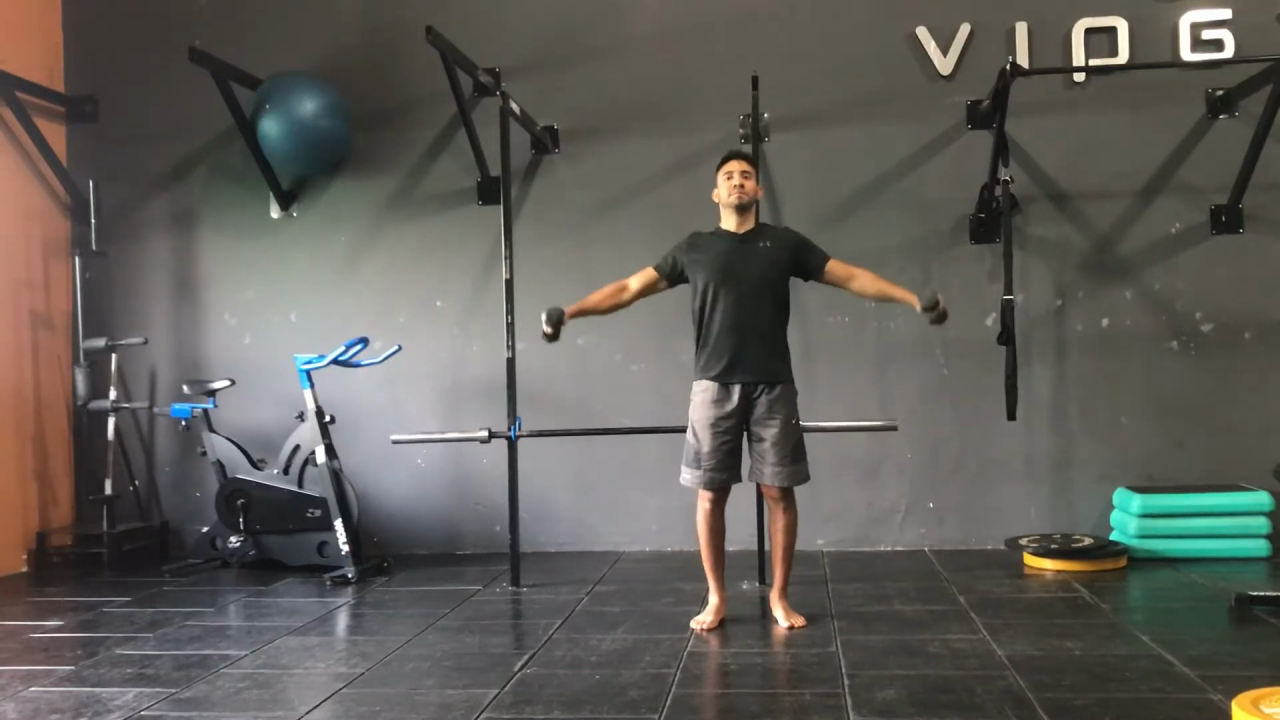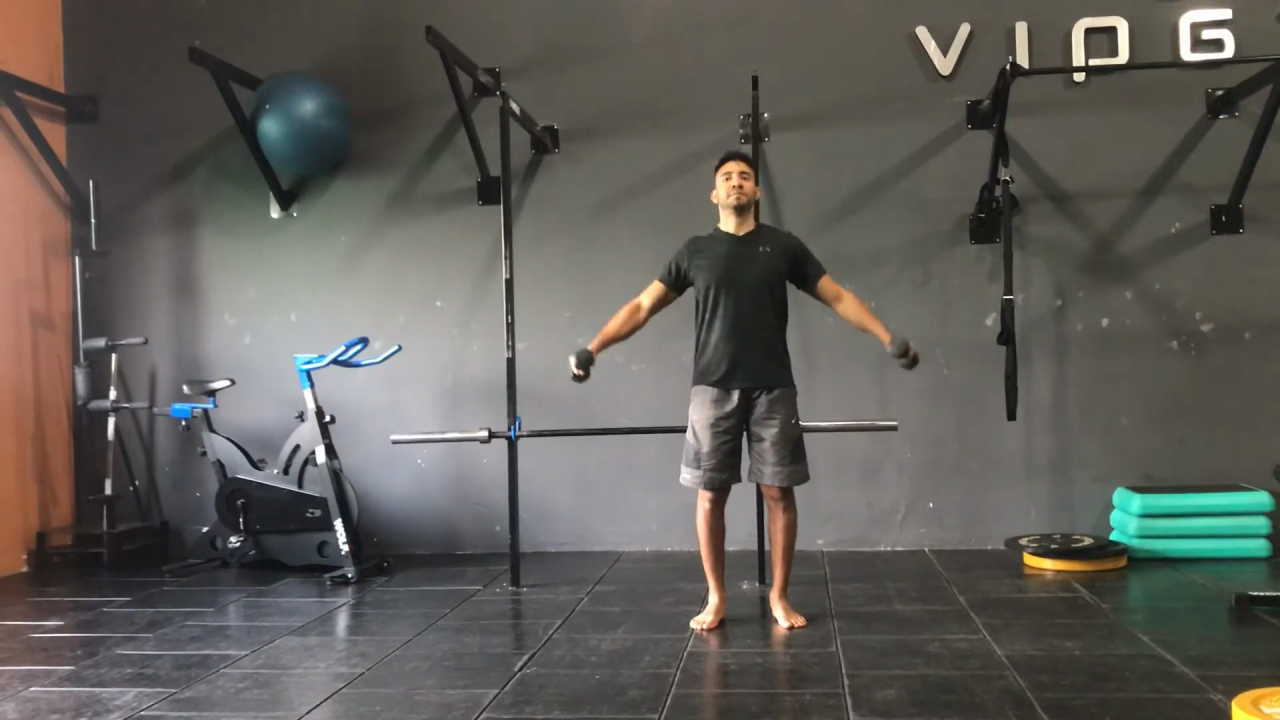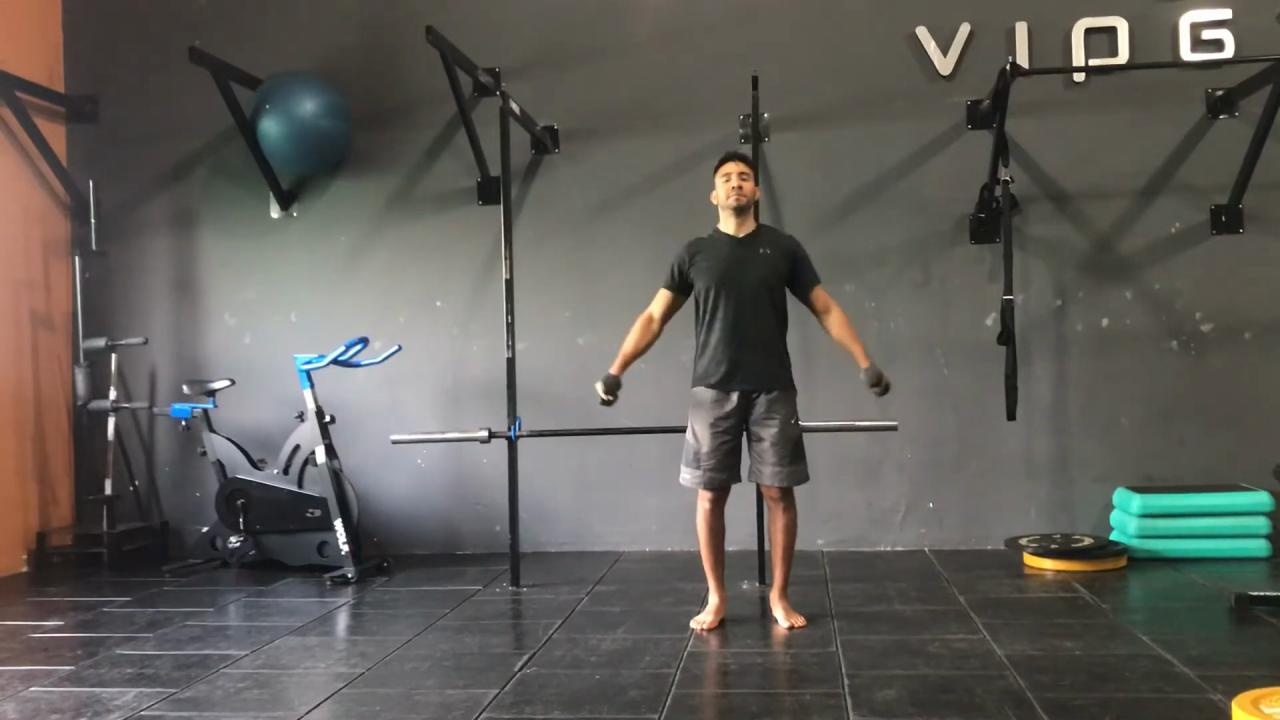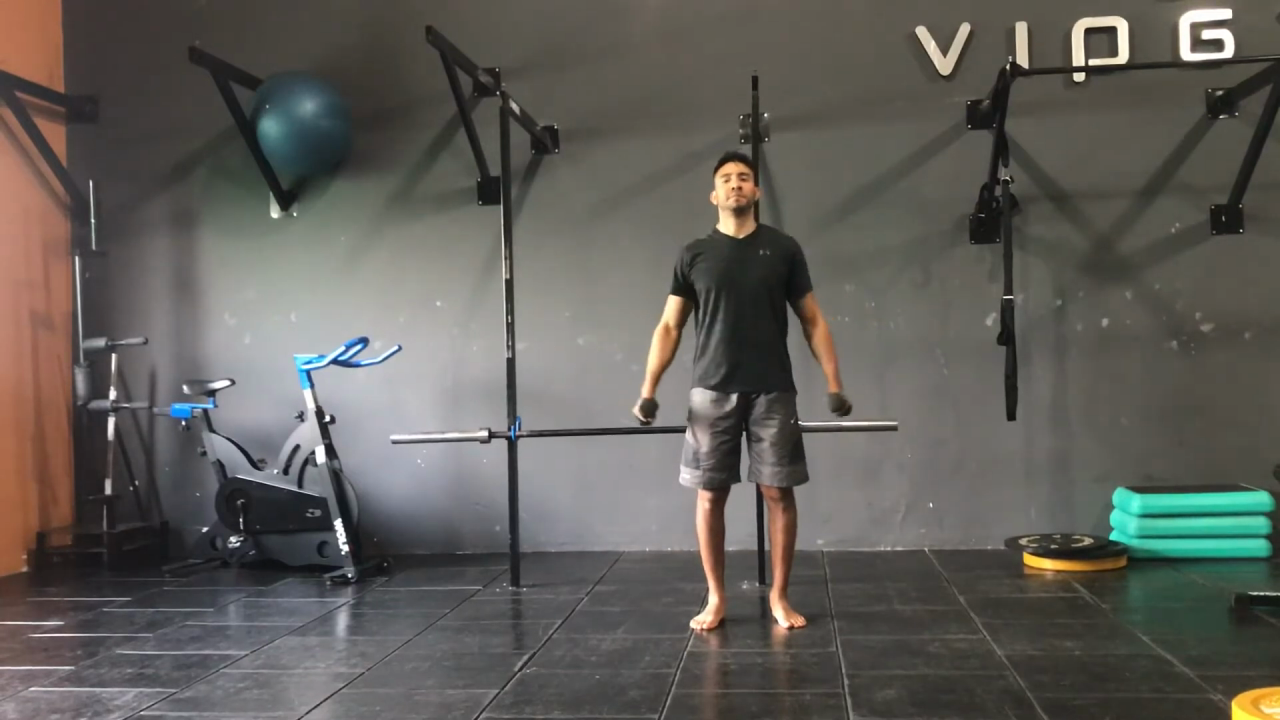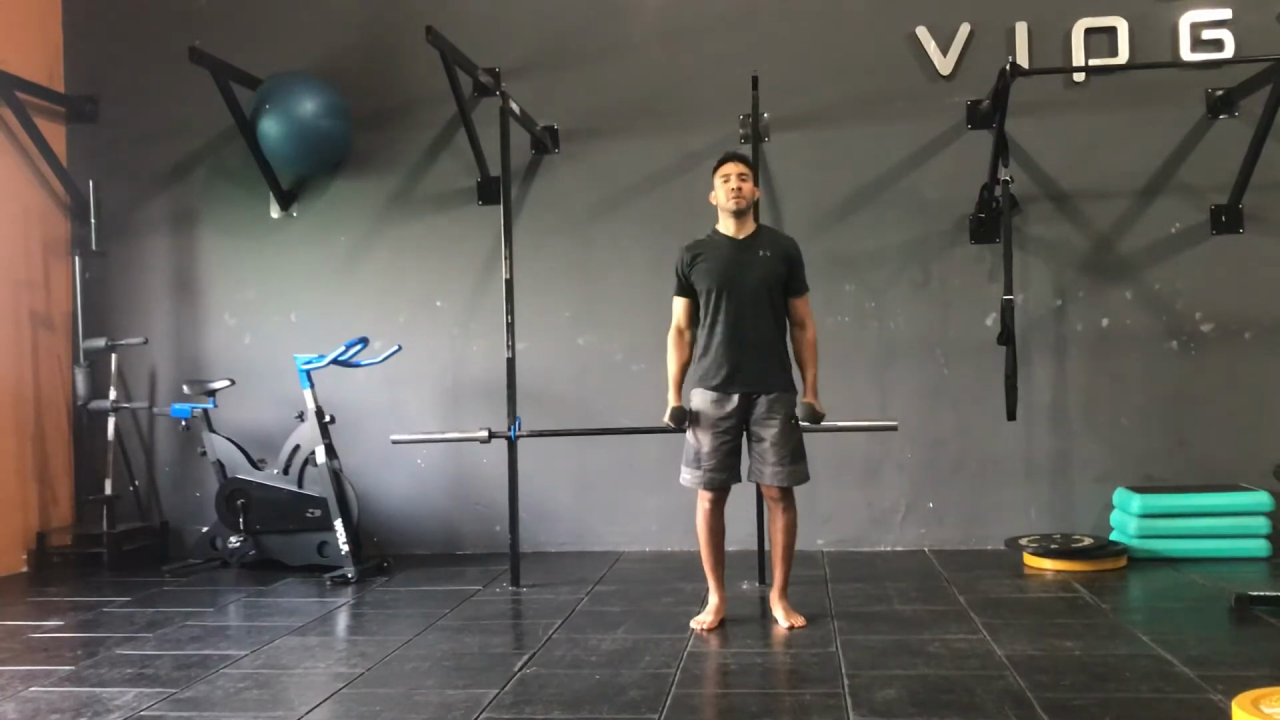
dt=0.2s
person 1, frame 1
left shoulder: (785, 242)
right shoulder: (694, 248)
left elbow: (850, 277)
right elbow: (630, 288)
left wrist: (912, 299)
right wrist: (572, 312)
left hip: (773, 387)
right hip: (714, 387)
left knee: (780, 492)
right knee: (710, 494)
left ankle: (779, 596)
right ankle: (715, 598)
person 1, frame 2
left shoulder: (784, 245)
right shoulder: (694, 251)
left elbow: (838, 297)
right elbow: (643, 306)
left wrist: (888, 338)
right wrist: (594, 348)
left hip: (773, 389)
right hip: (713, 390)
left knee: (780, 492)
right knee: (710, 494)
left ankle: (779, 596)
right ankle: (715, 598)
person 1, frame 3
left shoulder: (784, 247)
right shoulder: (694, 253)
left elbow: (826, 310)
right elbow: (654, 317)
left wrist: (864, 361)
right wrist: (617, 369)
left hip: (773, 391)
right hip: (713, 391)
left knee: (780, 493)
right knee: (710, 494)
left ankle: (780, 596)
right ankle: (716, 598)
person 1, frame 4
left shoulder: (784, 248)
right shoulder: (694, 254)
left elbow: (812, 321)
right elbow: (670, 326)
left wrist: (833, 382)
right wrist: (649, 388)
left hip: (773, 391)
right hip: (712, 392)
left knee: (780, 493)
right knee: (710, 494)
left ankle: (780, 596)
right ankle: (715, 598)
person 1, frame 5
left shoulder: (782, 248)
right shoulder: (694, 255)
left elbow: (802, 325)
right elbow: (681, 330)
left wrist: (810, 391)
right wrist: (675, 396)
left hip: (773, 392)
right hip: (712, 392)
left knee: (779, 493)
right knee: (710, 495)
left ankle: (779, 596)
right ankle: (715, 598)
